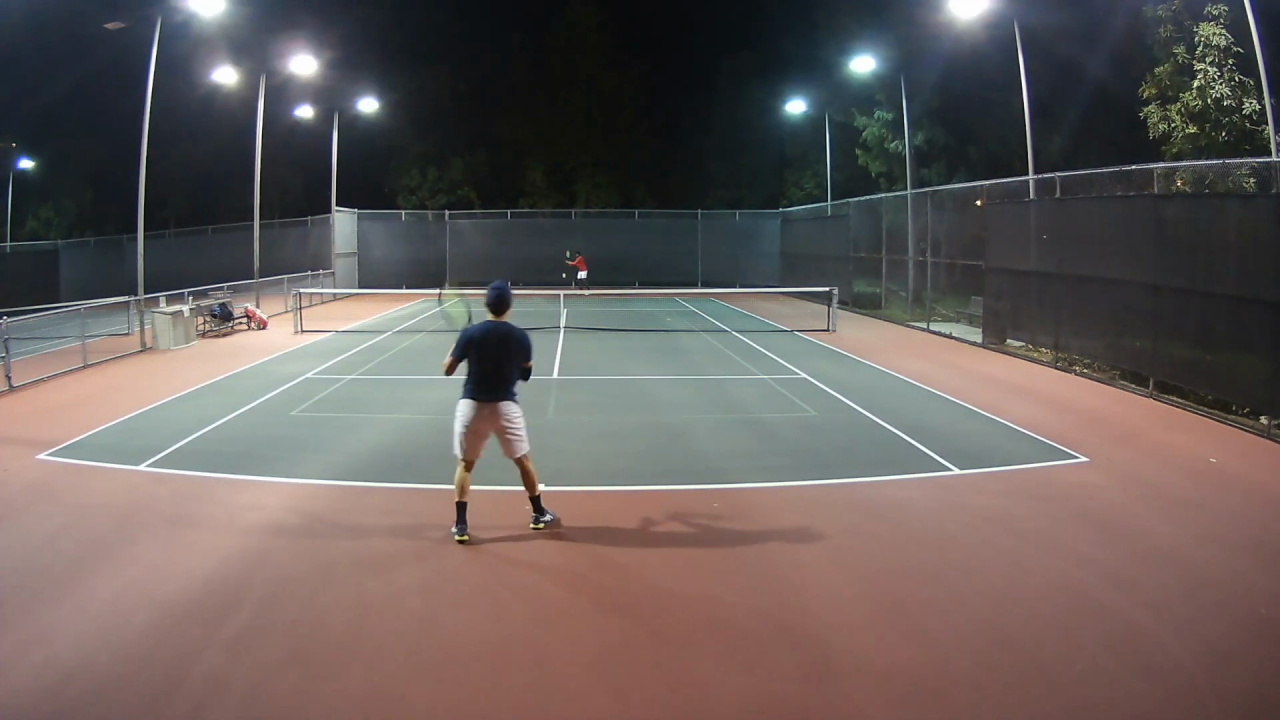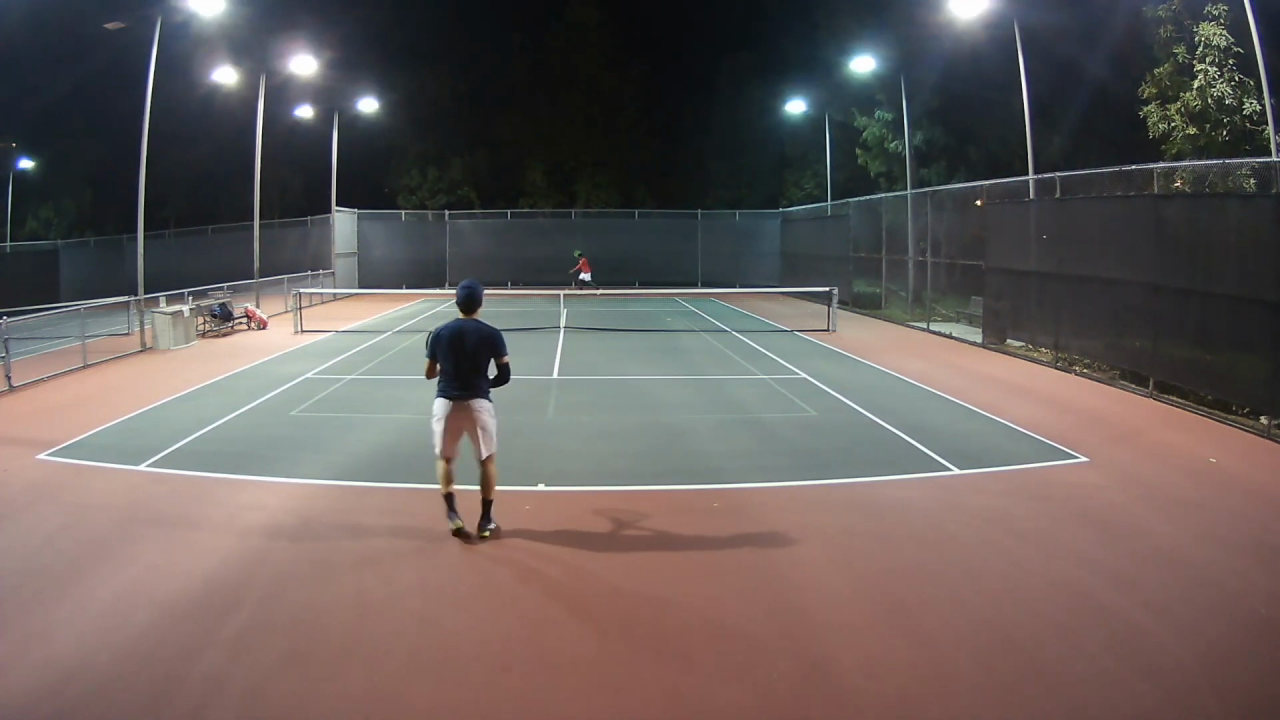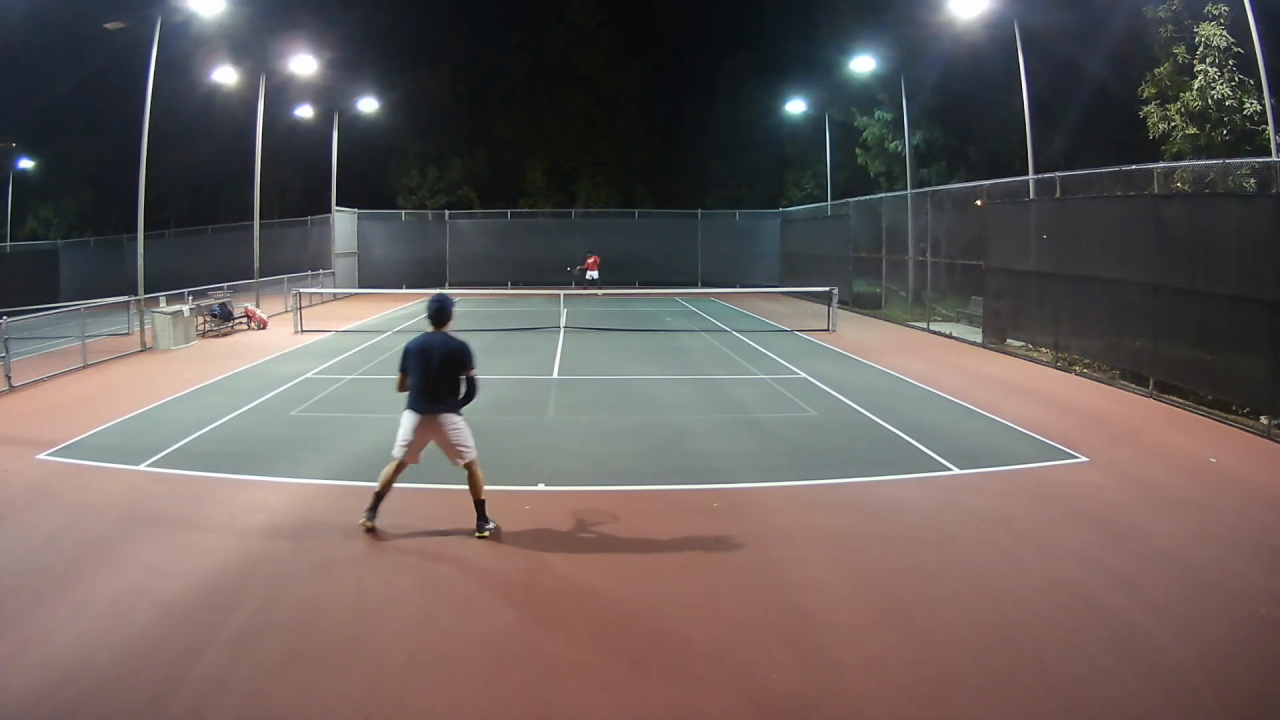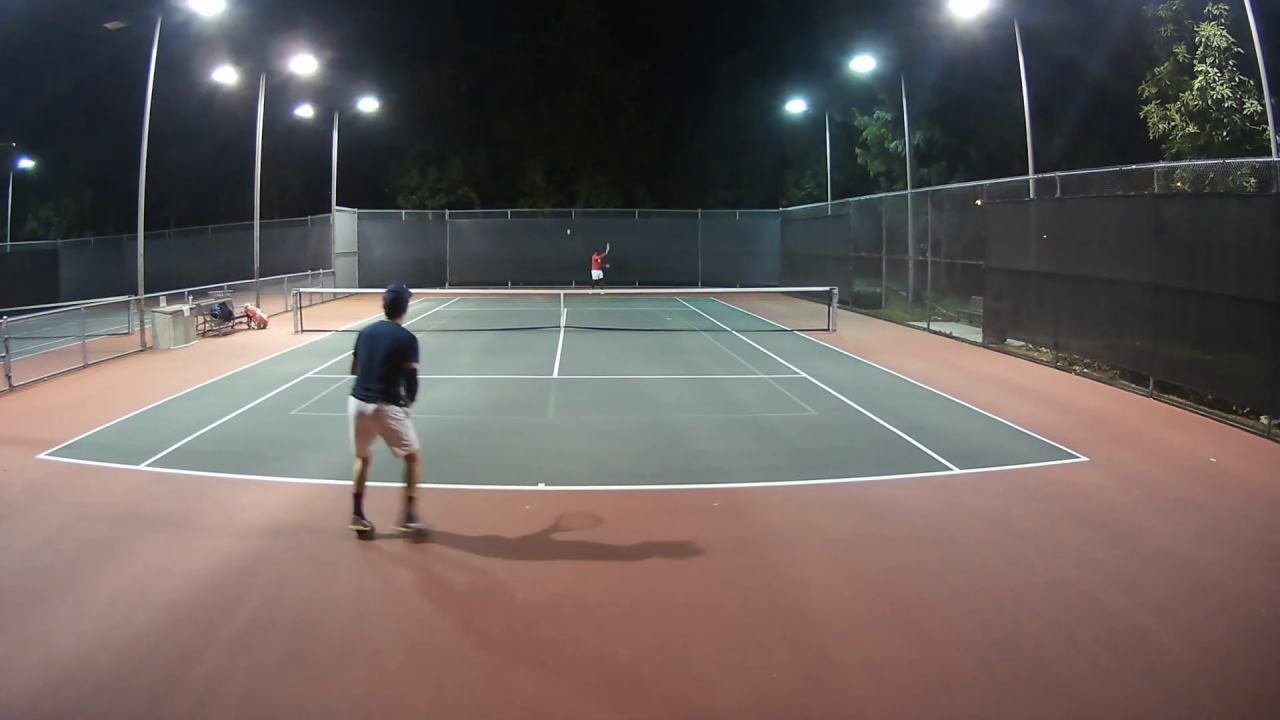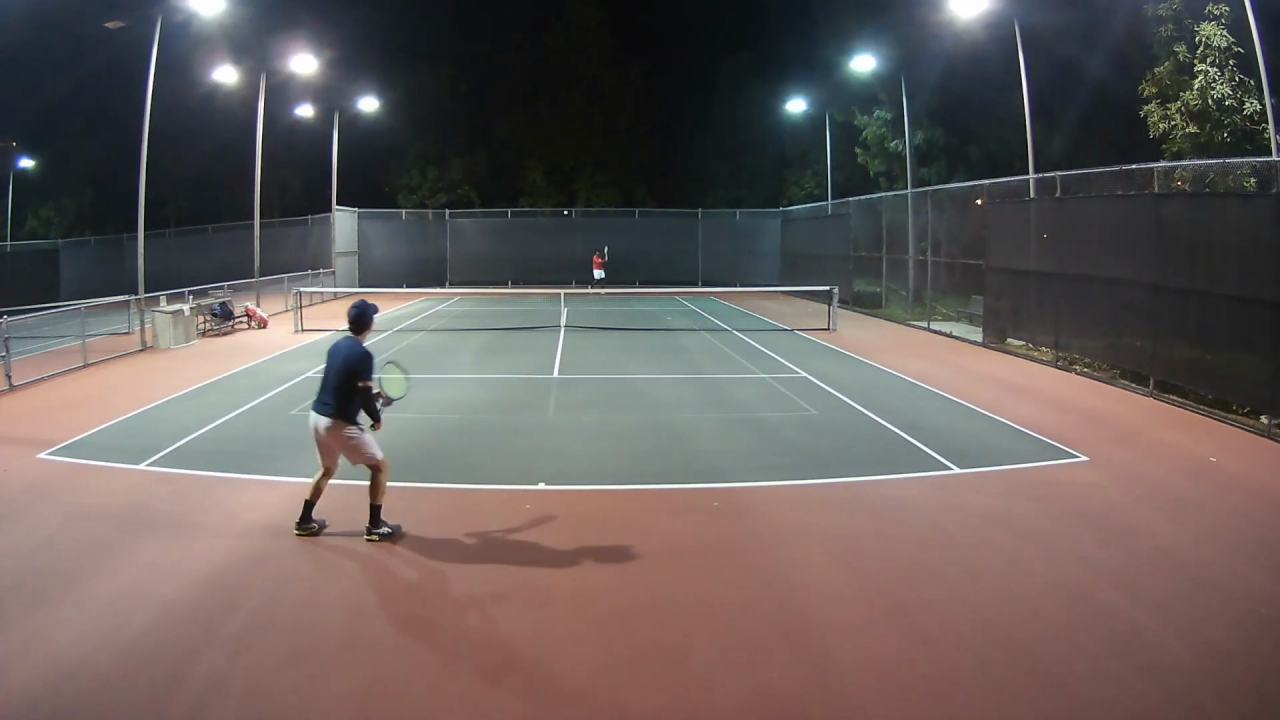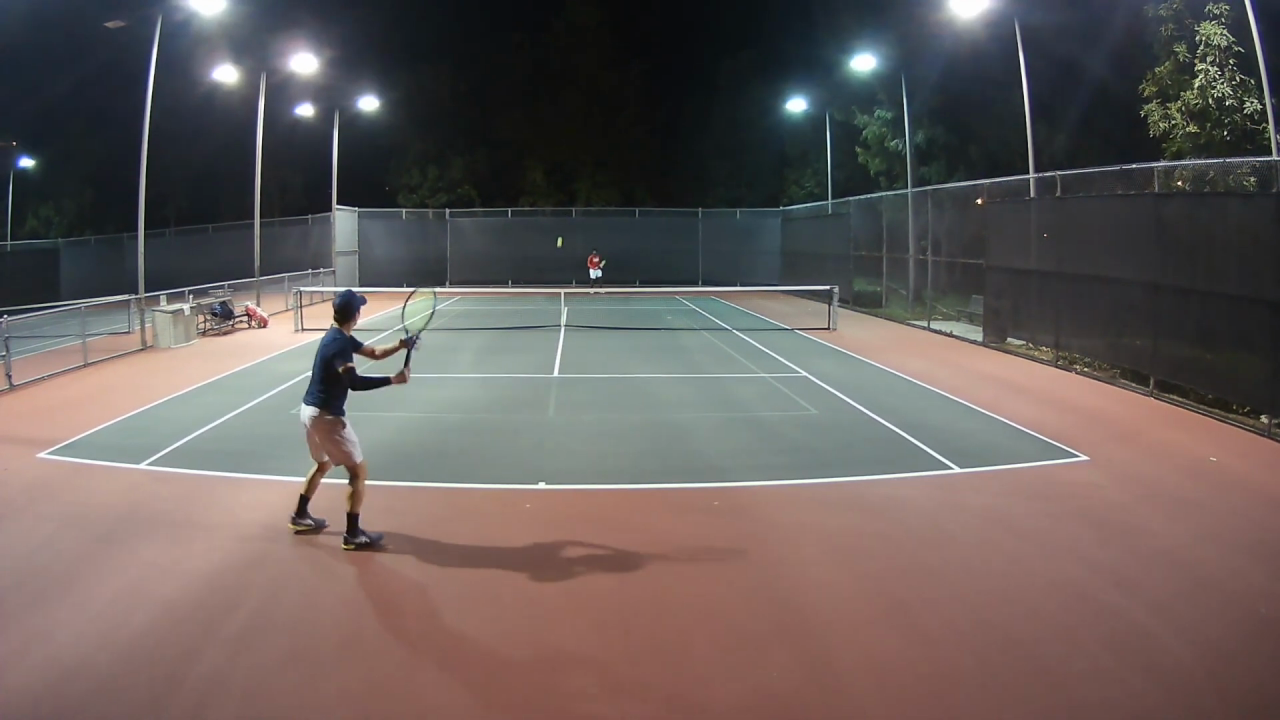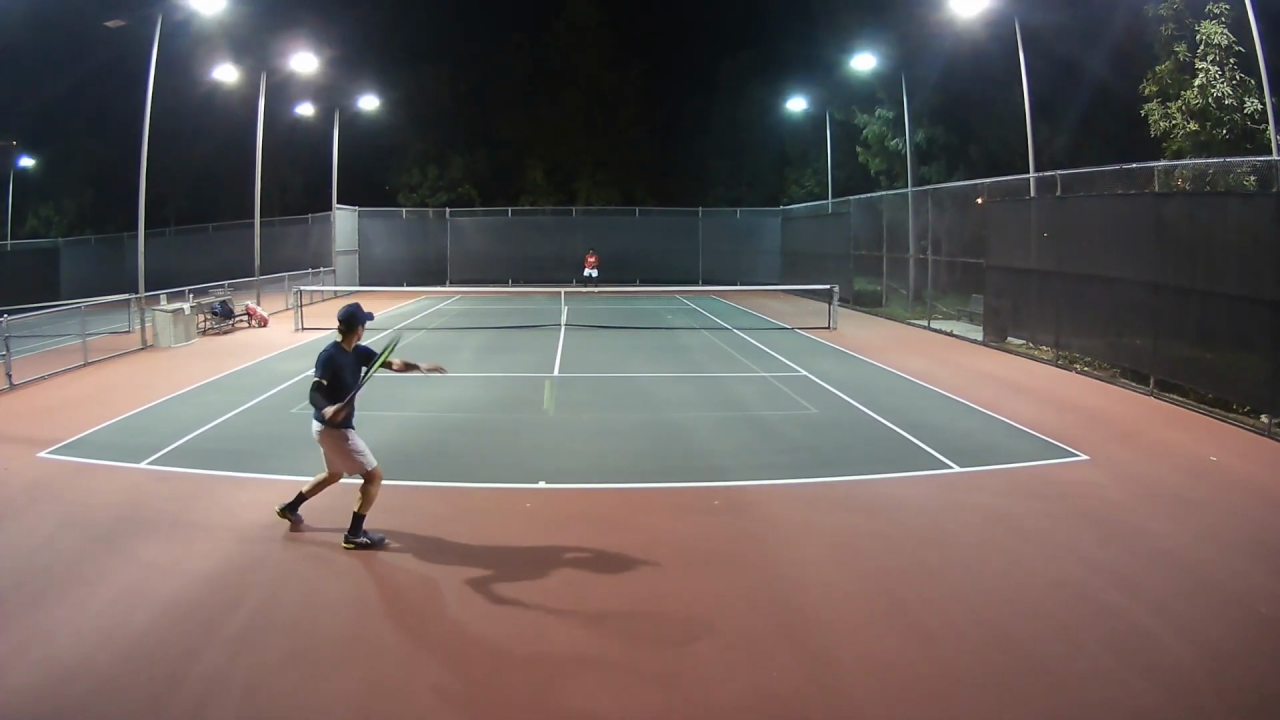
dt=0.3s
person 1, frame 1
left shoulder: (470, 334)
right shoulder: (520, 337)
left elbow: (448, 371)
right elbow: (525, 375)
left wrist: (454, 355)
left hip: (471, 405)
right hip: (504, 406)
left knee: (465, 464)
right knee: (523, 460)
left ankle: (461, 525)
right ankle: (539, 513)
person 1, frame 2
left shoulder: (440, 333)
right shoulder: (492, 334)
left elbow: (430, 374)
right elbow: (505, 376)
left hip: (446, 402)
right hip: (478, 403)
left knee: (444, 459)
right knee: (487, 460)
left ankle: (452, 513)
right ankle: (486, 520)
person 1, frame 3
left shoulder: (412, 346)
right shoulder: (459, 349)
left elbow: (401, 386)
right elbow: (472, 390)
right wrist: (458, 404)
left hip: (414, 416)
right hip: (446, 417)
left knee: (396, 465)
right knee: (472, 466)
left ankle: (370, 515)
right ankle: (482, 522)
person 1, frame 4
left shoulder: (365, 333)
right shoulder: (407, 340)
left elbow: (354, 370)
right elbow: (411, 380)
right wrist: (409, 401)
left hip: (358, 403)
right hip: (387, 408)
left knee: (363, 459)
right knee: (413, 458)
left ankle: (358, 515)
right ankle: (408, 517)
person 1, frame 5
left shoulder: (338, 346)
right shoulder: (362, 355)
right elbow: (364, 399)
left wrist: (371, 393)
right wrist: (377, 420)
left hip: (318, 418)
right hip: (339, 423)
left knee: (328, 469)
right knee: (380, 467)
left ankle: (305, 521)
right ankle: (376, 525)
person 1, frame 6
left shoulder: (336, 337)
right shoulder: (340, 343)
left elbow: (373, 352)
right elbow: (353, 382)
left wrist: (399, 345)
right wrist: (391, 380)
left hip: (310, 410)
right hip: (326, 415)
left knee: (323, 464)
right knee: (358, 470)
left ankle: (301, 516)
right ankle: (353, 534)
person 1, frame 7
left shoulder: (359, 352)
right shoulder: (328, 356)
left elbow: (392, 364)
right elbow: (314, 392)
left wrist: (420, 367)
right wrist: (325, 410)
left hip: (337, 426)
right hip: (334, 429)
left knee: (334, 474)
right knee: (374, 476)
left ankle: (290, 507)
right ankle: (355, 534)
